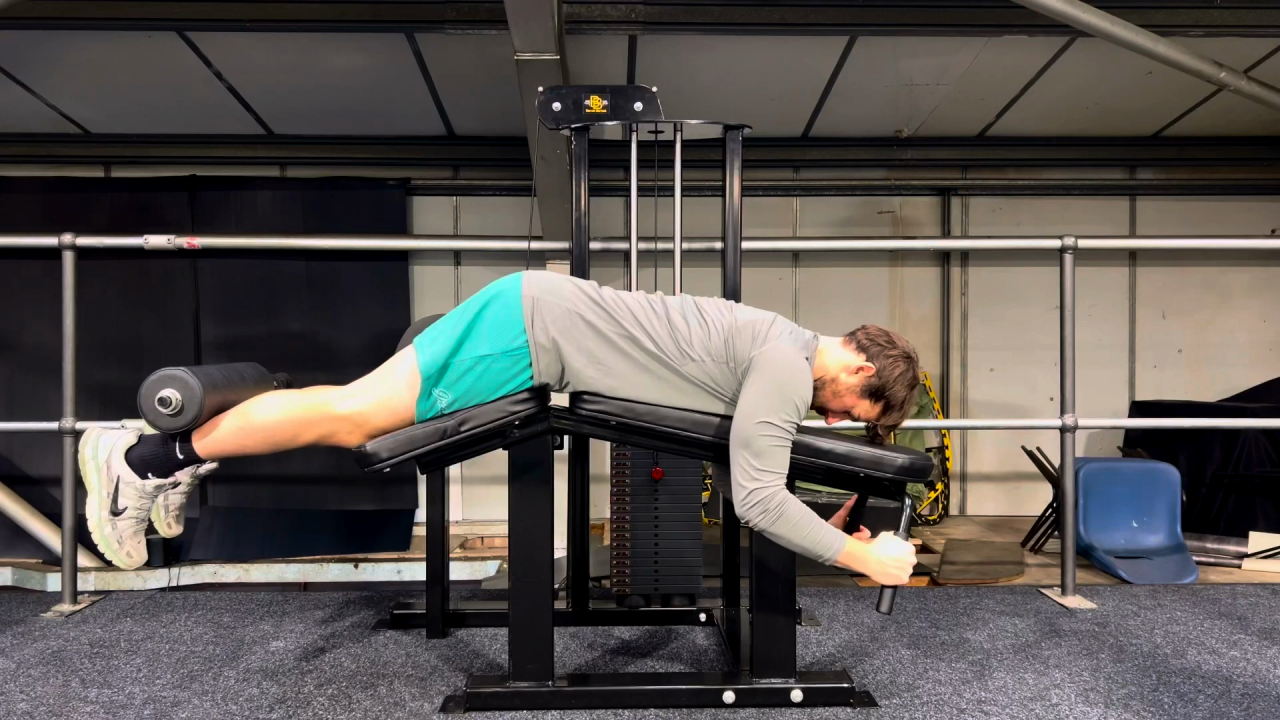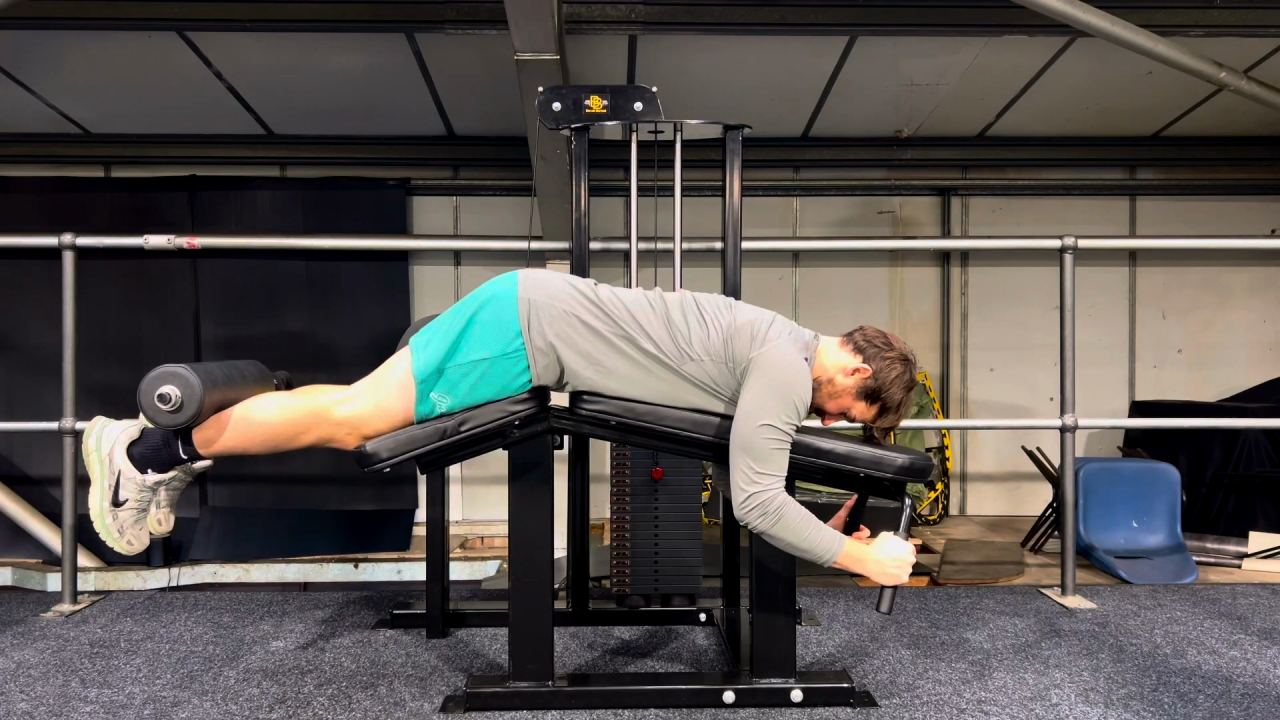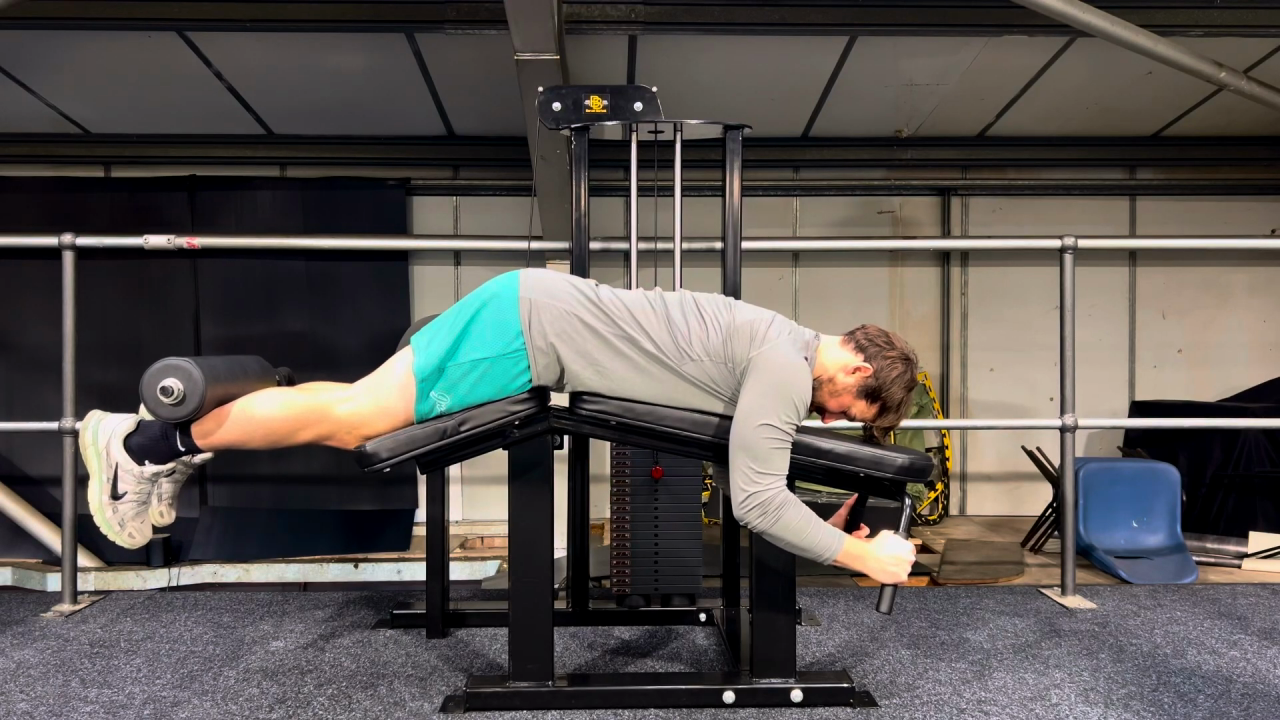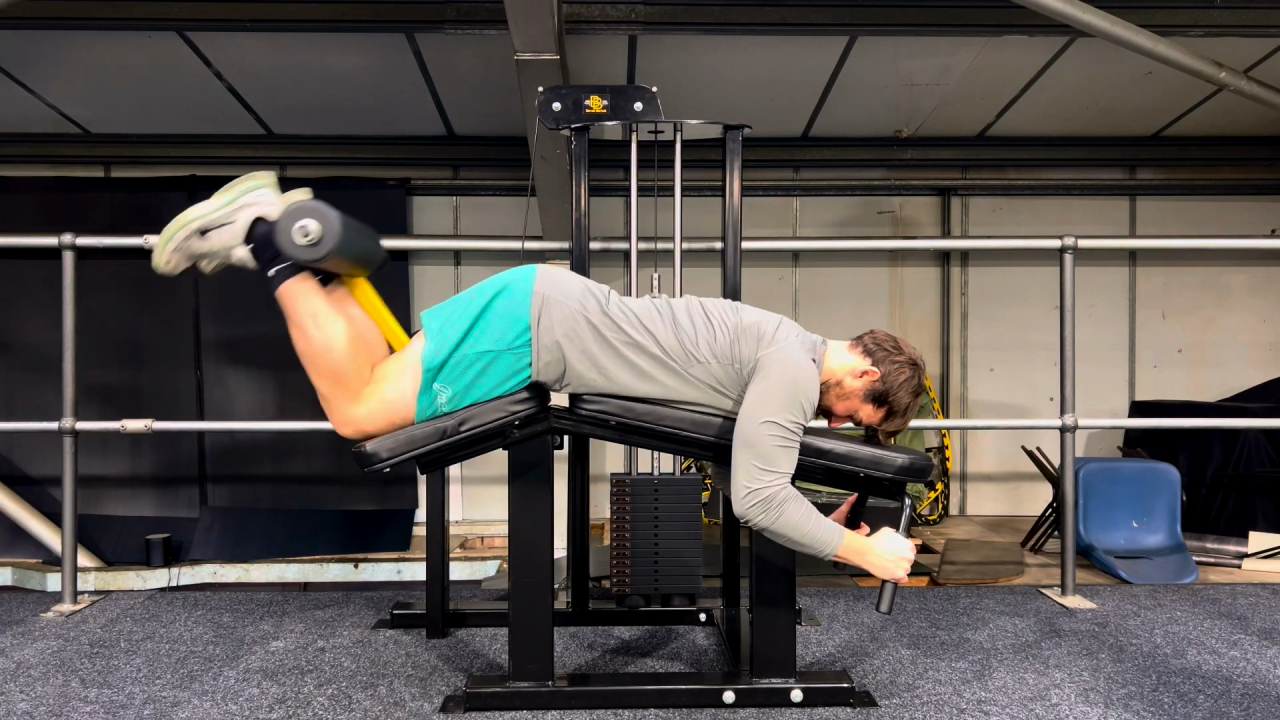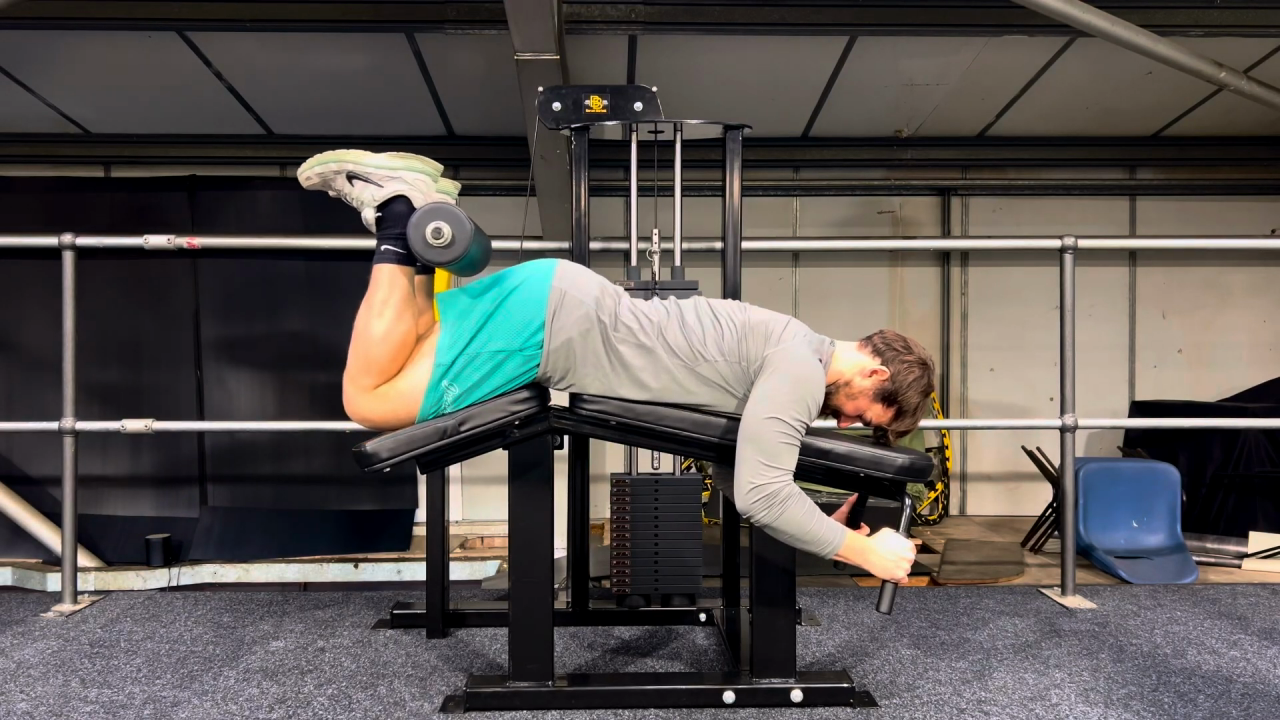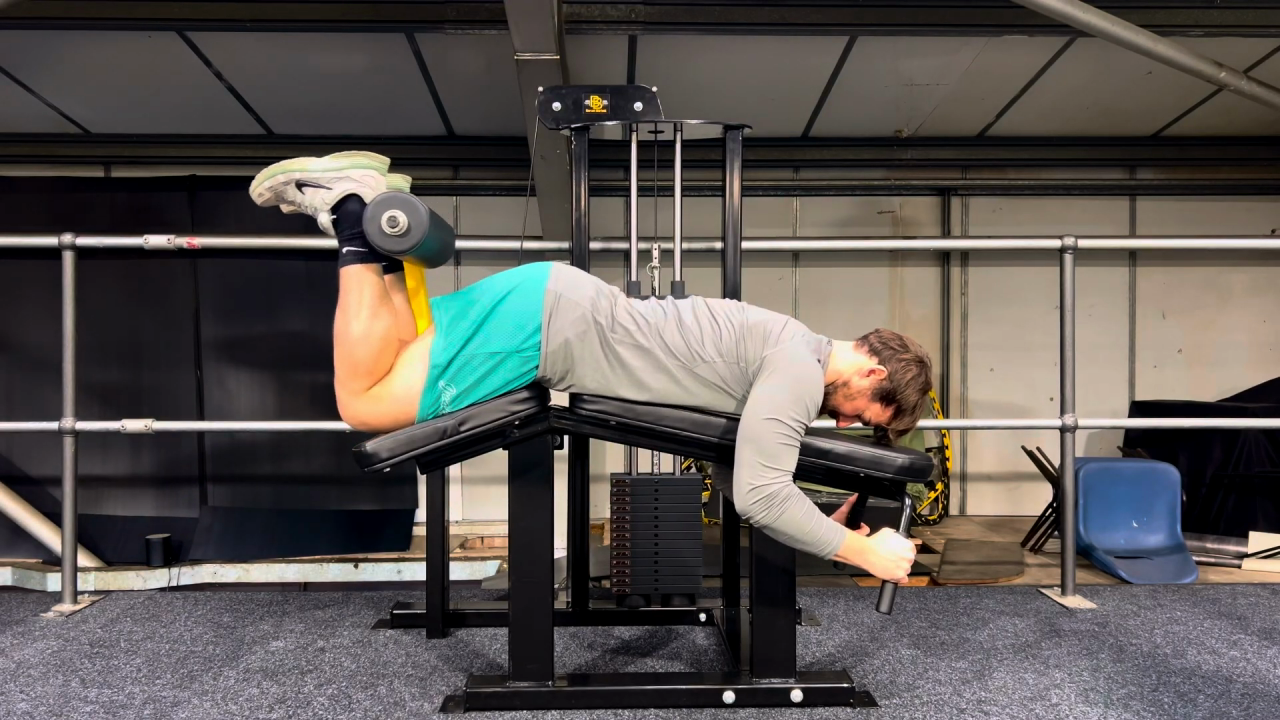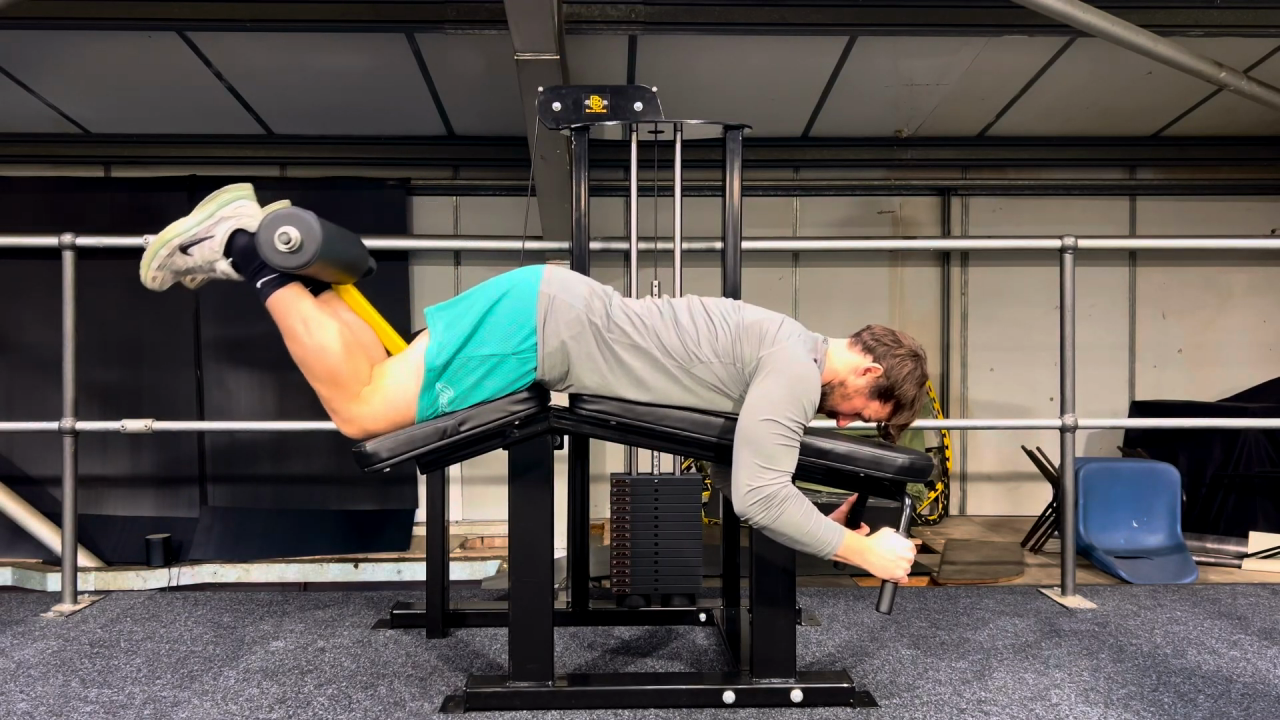
dt=0.7s
person 1, frame 1
left shoulder: (781, 356)
right shoulder: (787, 366)
left elbow: (748, 475)
right elbow: (757, 501)
left wrist: (829, 521)
right wrist: (862, 559)
left hip: (541, 330)
right hip: (534, 326)
left knee: (359, 418)
right knee: (351, 416)
left ankle: (182, 452)
right ankle: (147, 459)
person 1, frame 2
left shoulder: (783, 351)
right shoulder: (786, 366)
left elbow: (749, 472)
right elbow: (755, 502)
left wrist: (825, 521)
right wrist: (863, 559)
left hip: (540, 317)
right hip: (530, 327)
left knee: (357, 413)
right knee: (348, 420)
left ankle: (179, 442)
right ankle: (152, 450)
person 1, frame 3
left shoulder: (781, 351)
right shoulder: (787, 367)
left elbow: (757, 473)
right elbow: (755, 501)
left wrist: (828, 521)
right wrist: (859, 556)
left hip: (537, 315)
right hip: (531, 327)
left knee: (358, 410)
right knee: (349, 419)
left ankle: (176, 437)
right ankle: (151, 441)
person 1, frame 4
left shoulder: (782, 356)
right shoulder: (794, 368)
left elbow: (737, 478)
right elbow: (759, 496)
left wrist: (821, 522)
right wrist: (862, 551)
left hip: (545, 306)
right hip: (536, 322)
left knee: (373, 381)
right knee: (361, 410)
left ankle: (292, 248)
right ankle: (270, 242)
person 1, frame 5
left shoulder: (786, 354)
right shoulder: (801, 368)
left elbow: (737, 471)
right elbow: (760, 493)
left wrist: (824, 526)
right wrist: (863, 551)
left hip: (559, 305)
right hip: (547, 315)
left knee: (388, 375)
right knee: (368, 399)
left ankle: (411, 215)
right ankle: (399, 213)
person 1, frame 6
left shoulder: (787, 354)
right shoulder: (801, 369)
left elbow: (738, 467)
right elbow: (760, 494)
left wrist: (822, 525)
right wrist: (864, 552)
left hip: (551, 304)
right hip: (542, 319)
left knee: (382, 377)
right knee: (365, 402)
left ankle: (372, 220)
right ankle: (356, 215)
person 1, frame 7
left shoulder: (781, 354)
right shoulder: (798, 369)
left elbow: (734, 470)
right elbow: (759, 496)
left wrist: (822, 520)
right wrist: (861, 550)
left hip: (548, 309)
right hip: (539, 320)
left knee: (370, 390)
right knee: (360, 408)
left ankle: (282, 258)
right ankle: (250, 252)
